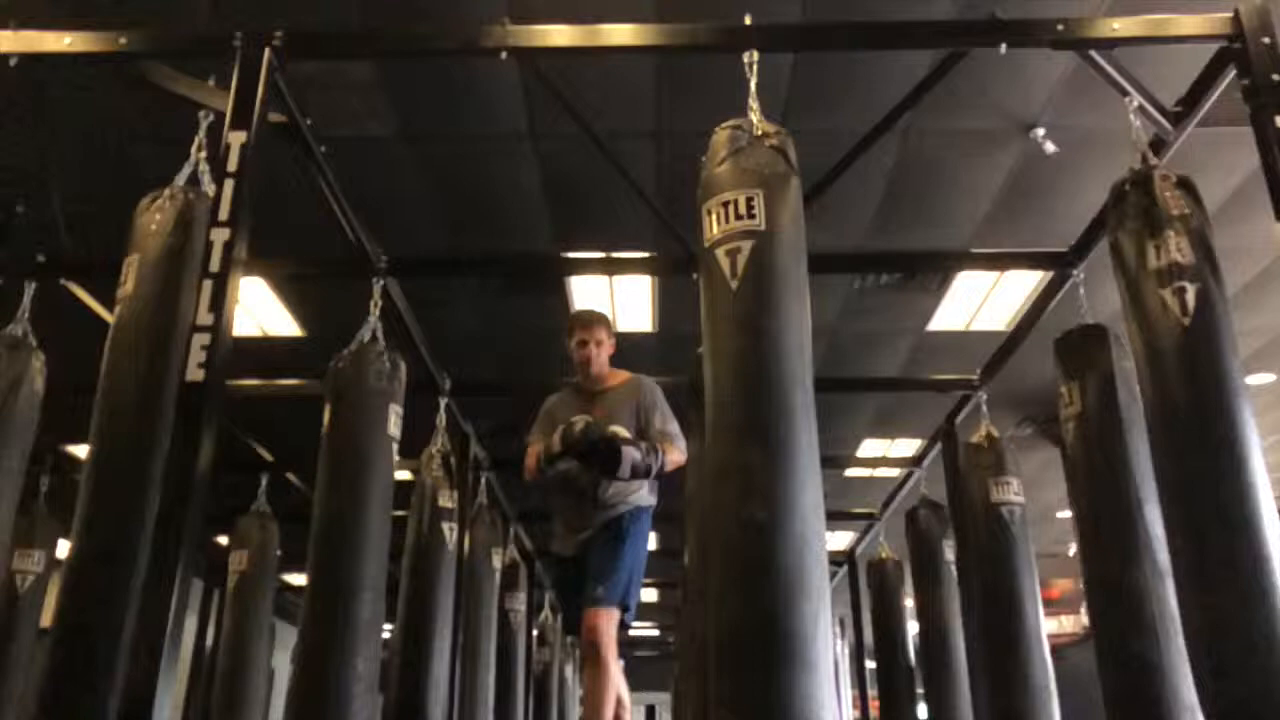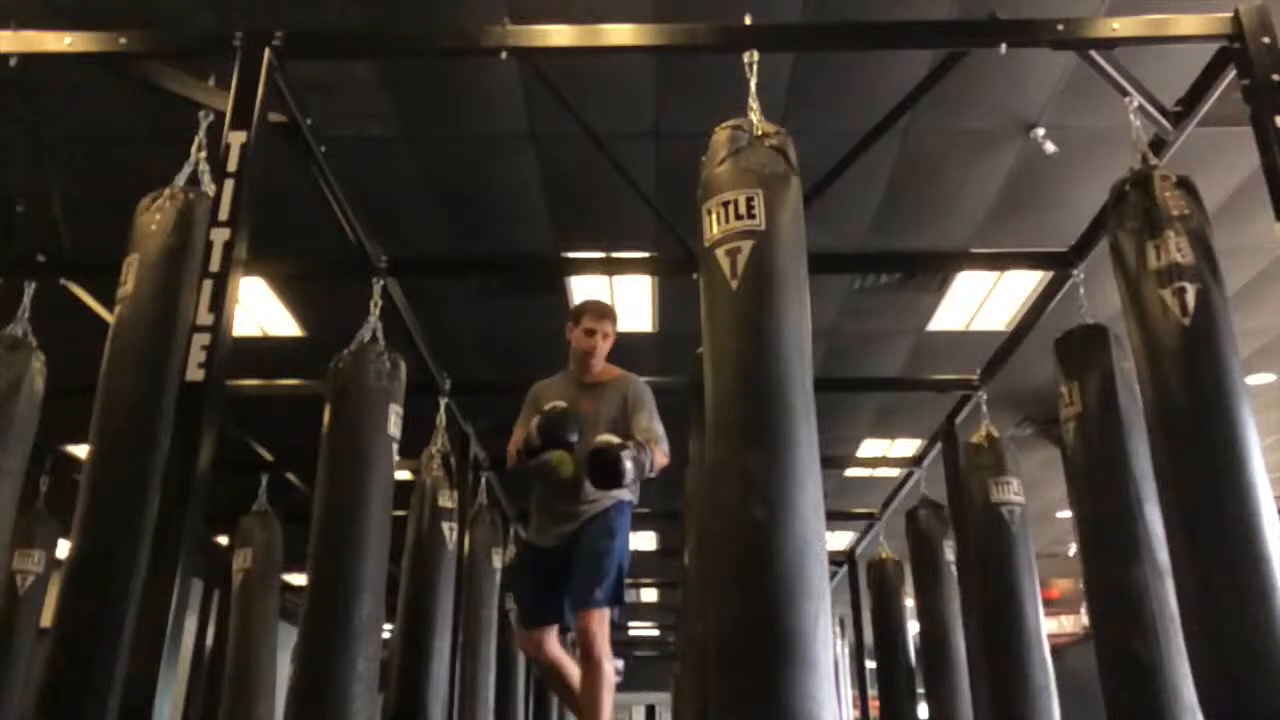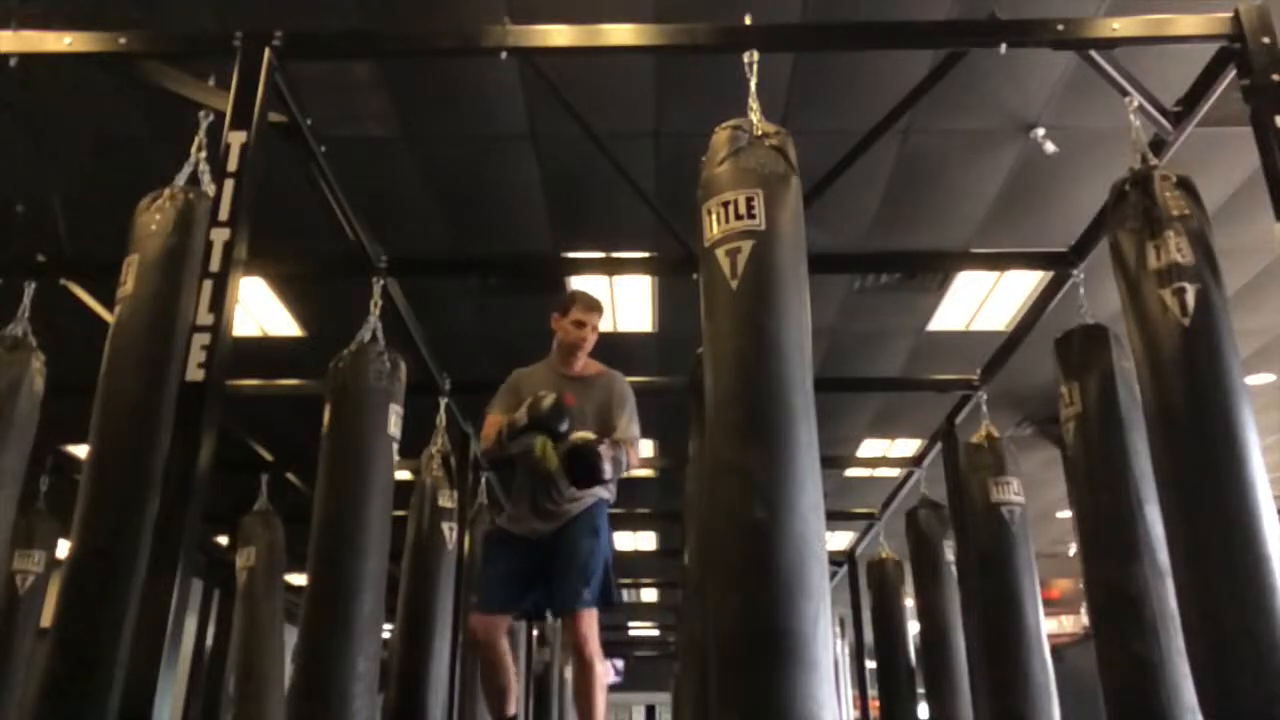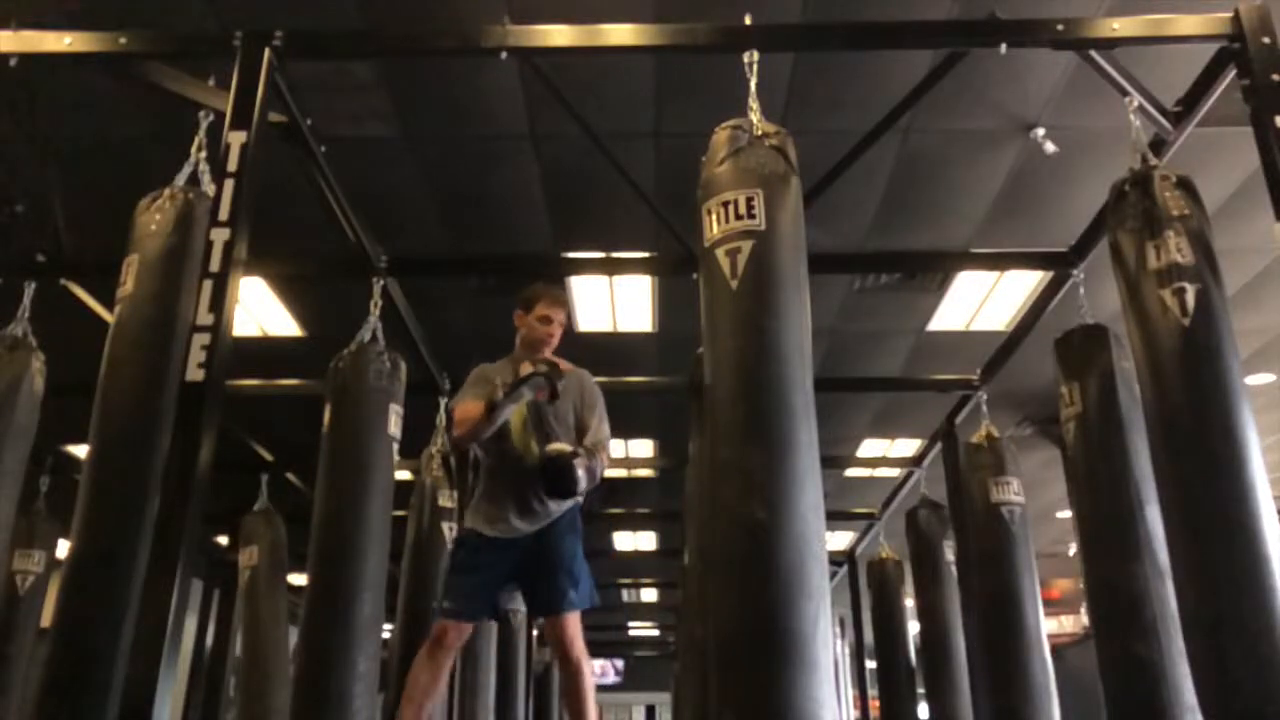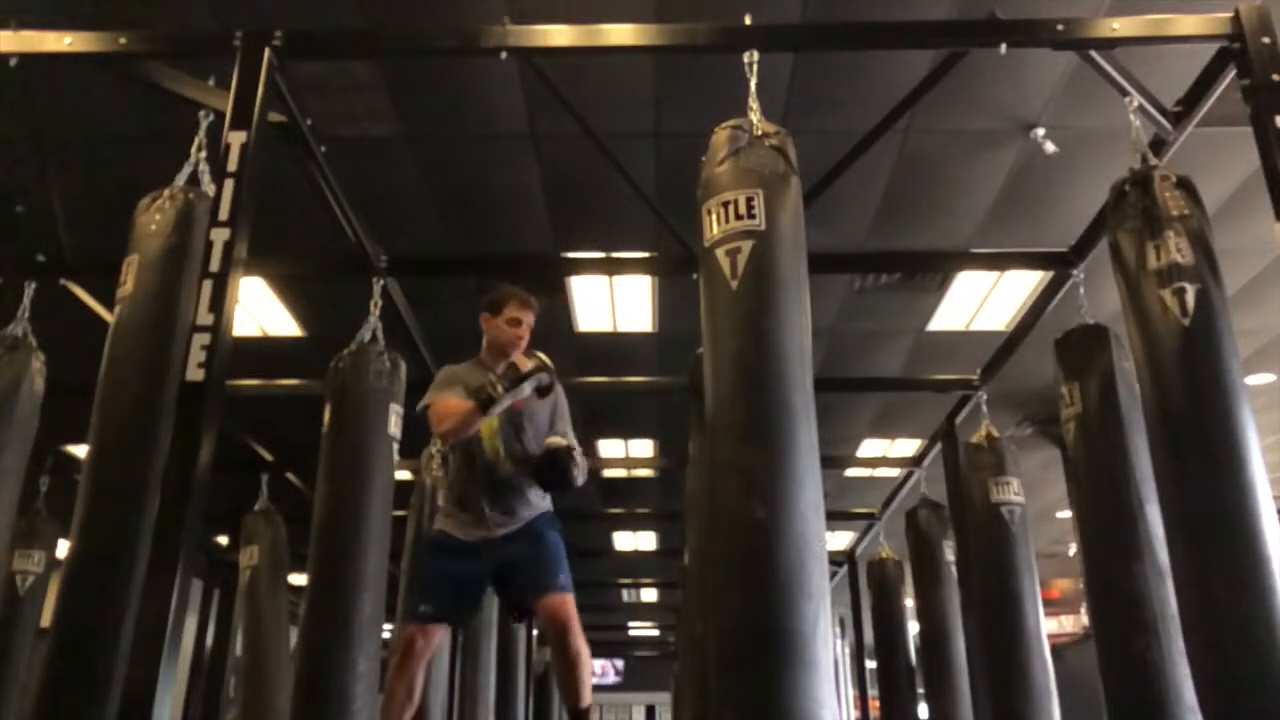
dt=0.3s
person 1, frame 1
left shoulder: (640, 390)
right shoulder: (556, 405)
left elbow: (677, 451)
right elbow: (530, 469)
left wrist: (639, 456)
right wrist: (557, 448)
left hip: (620, 519)
right hip: (568, 532)
left knee: (597, 631)
right knee: (593, 643)
person 1, frame 2
left shoulder: (628, 387)
right shoulder: (542, 391)
left elbow: (660, 451)
right elbow: (512, 457)
left wrist: (631, 459)
right wrist: (535, 436)
left hip: (600, 515)
right hip: (545, 525)
left knee: (591, 630)
right knee: (534, 640)
person 1, frame 3
left shoulder: (612, 384)
right shoulder: (522, 381)
left elbow: (631, 449)
right elbow: (488, 444)
left wrist: (607, 458)
right wrist: (522, 424)
left hip: (578, 516)
right hip: (517, 519)
left knee: (581, 632)
right knee: (483, 626)
person 1, frame 4
left shoulder: (579, 383)
right shoulder: (486, 375)
left elbow: (600, 453)
right elbow: (461, 431)
left wrist: (579, 467)
right wrist: (512, 391)
left hip: (553, 521)
right hip: (489, 522)
left knee: (567, 638)
right knee: (446, 634)
person 1, frame 5
left shoulder: (547, 388)
right shoulder: (455, 377)
left elbow: (567, 455)
right elbow: (445, 427)
left wrist: (570, 461)
right wrist: (505, 387)
left hip: (527, 523)
right hip: (459, 527)
left knee: (565, 622)
right knee: (415, 642)
